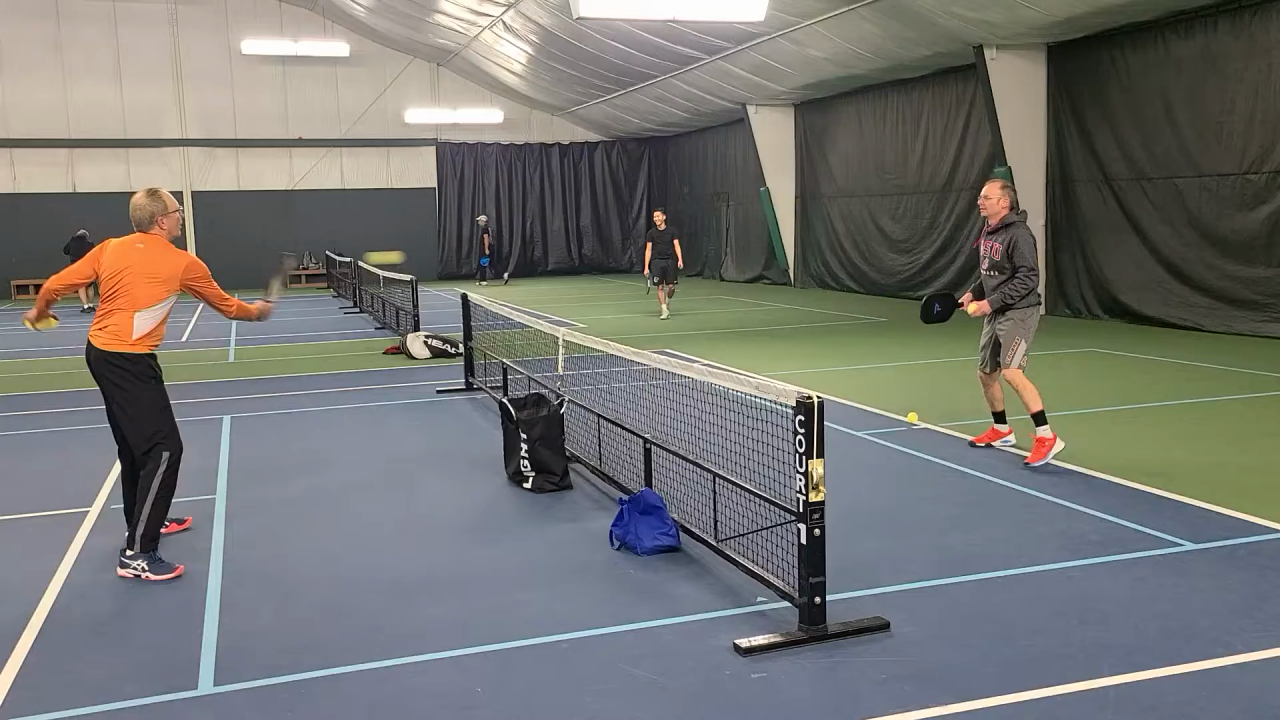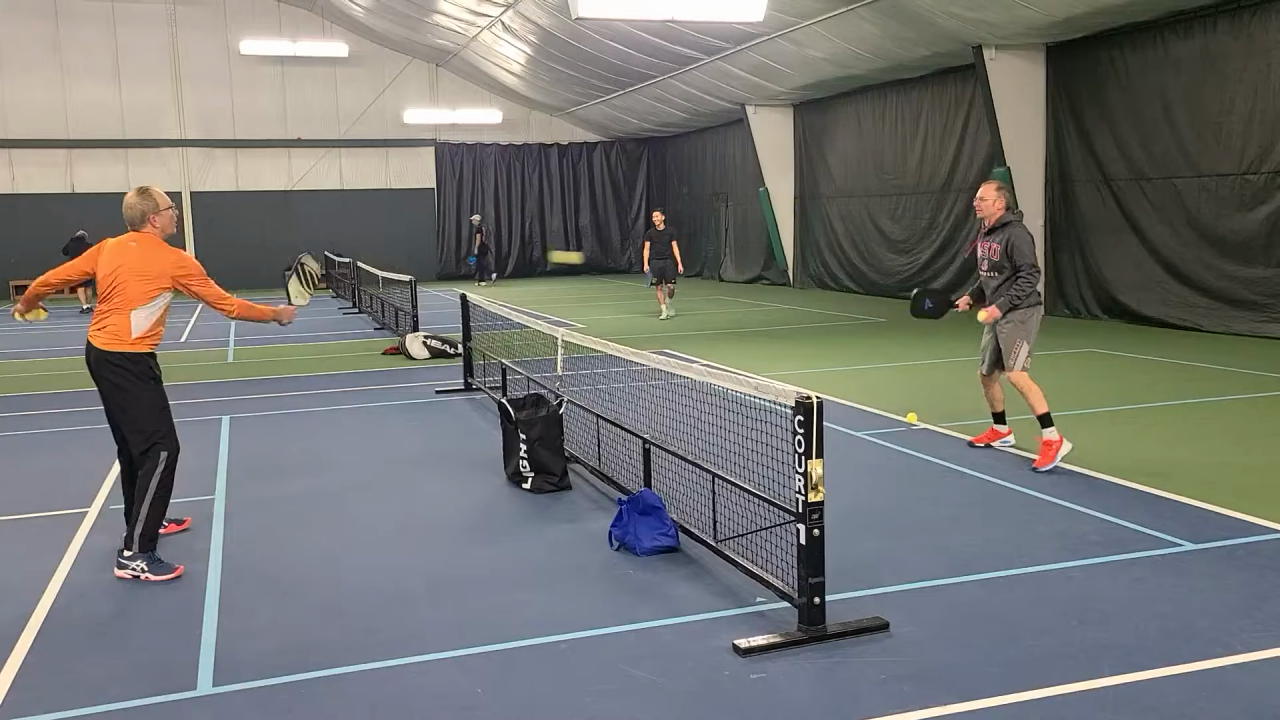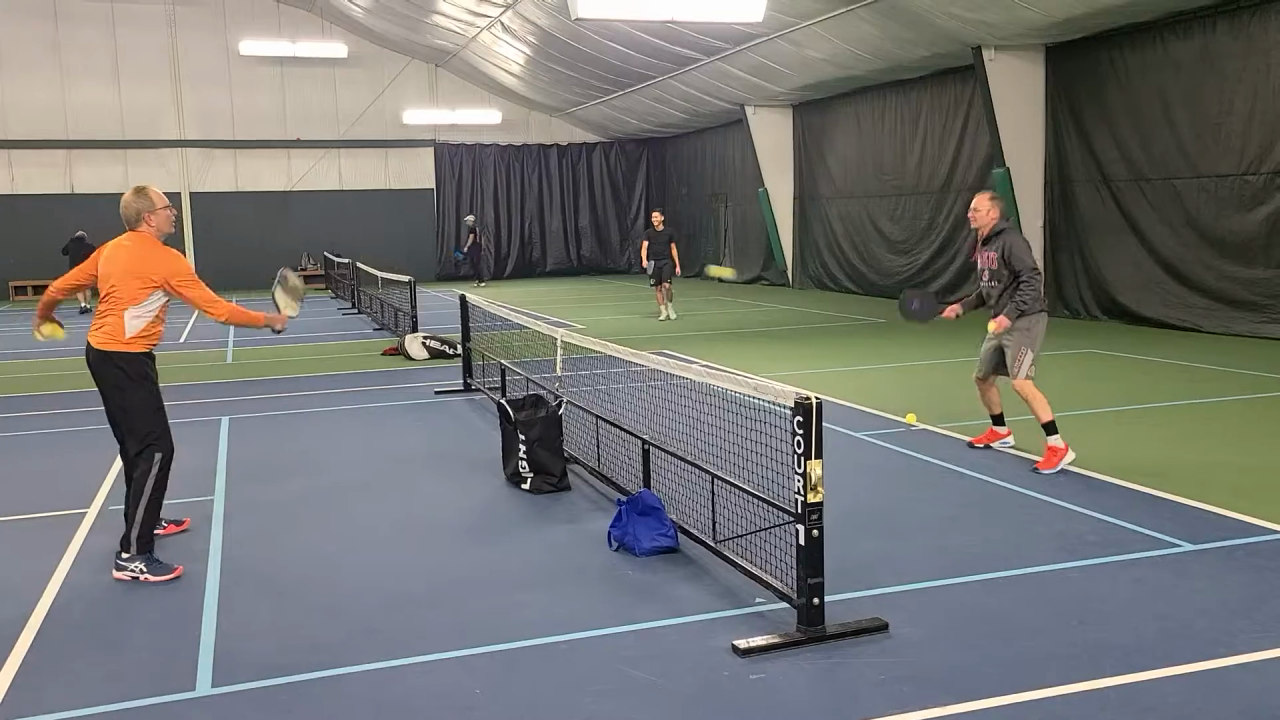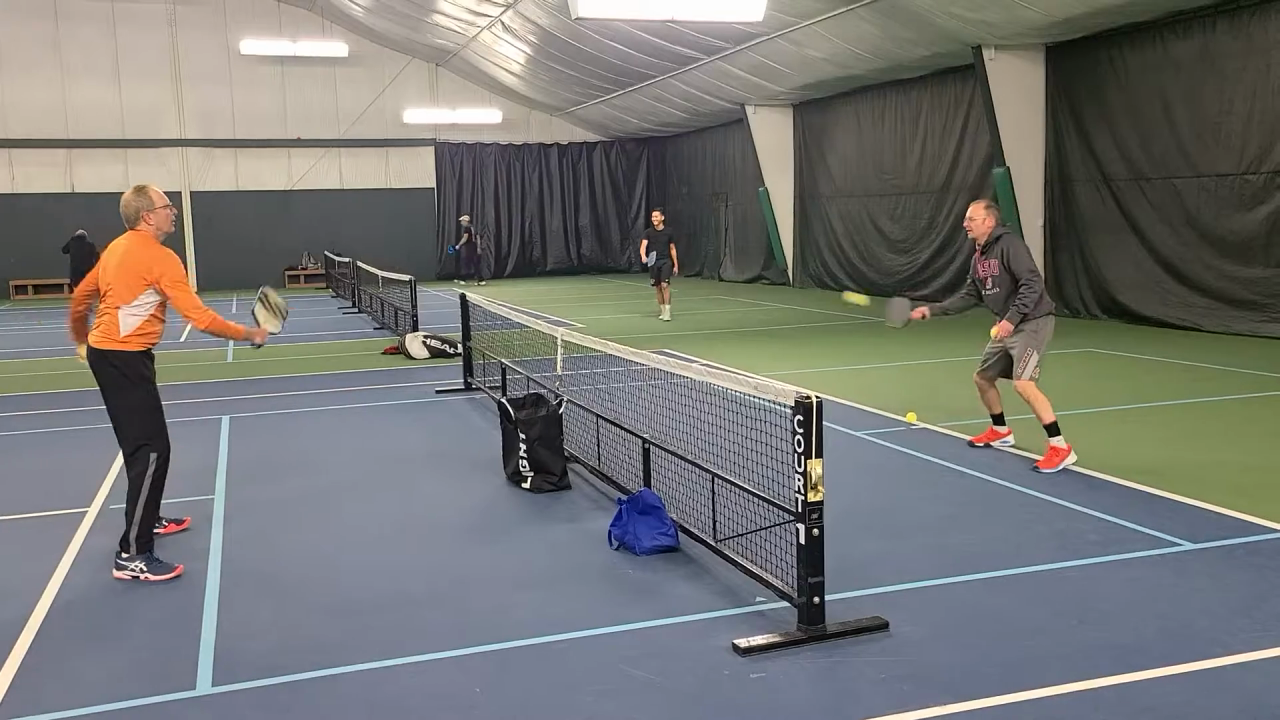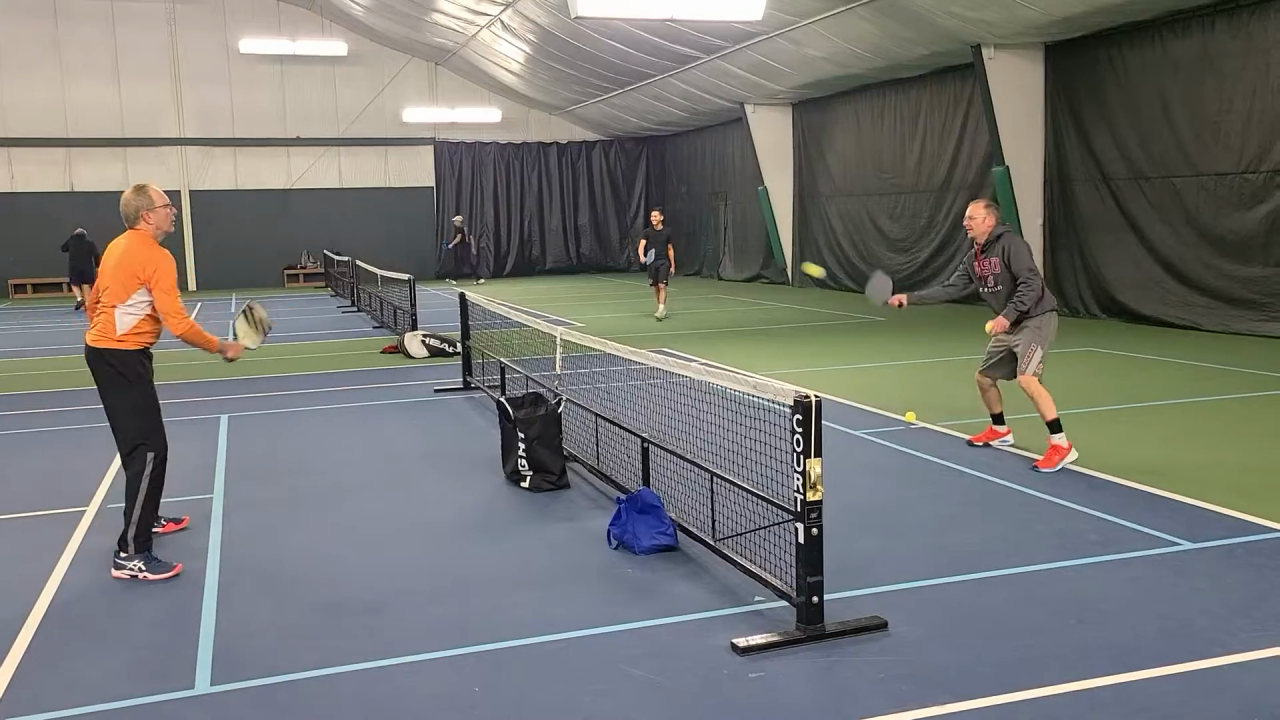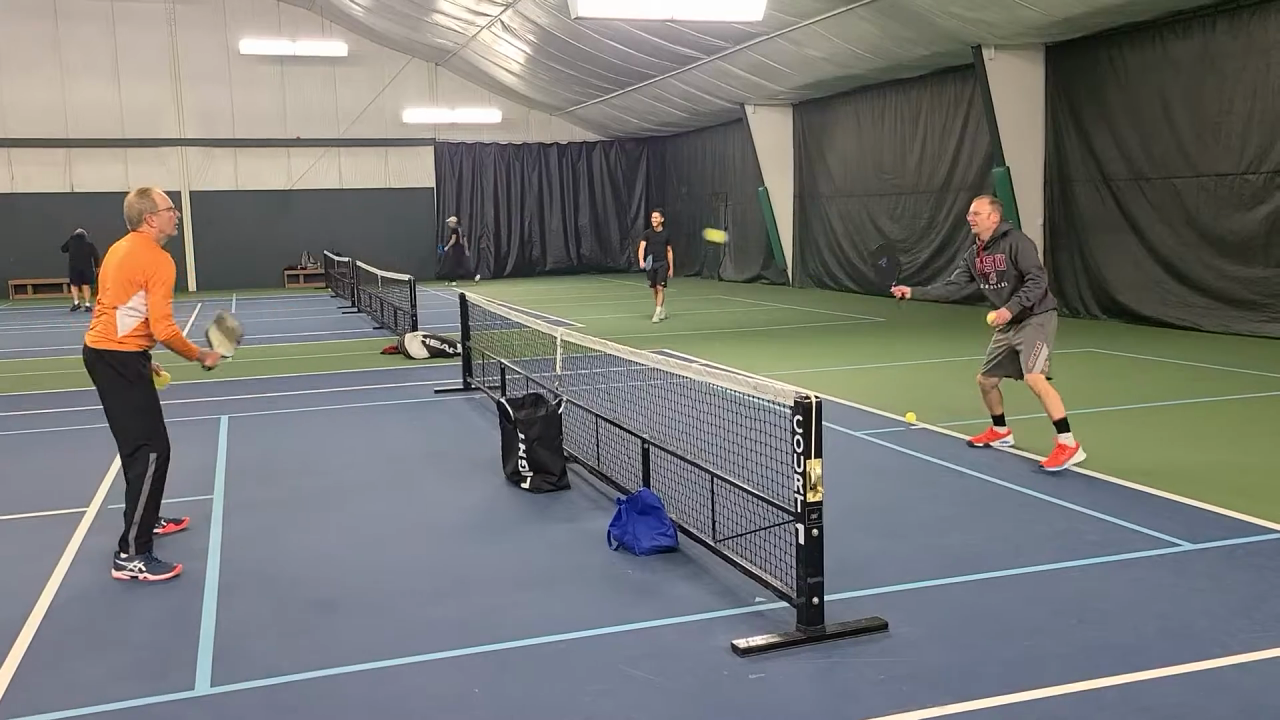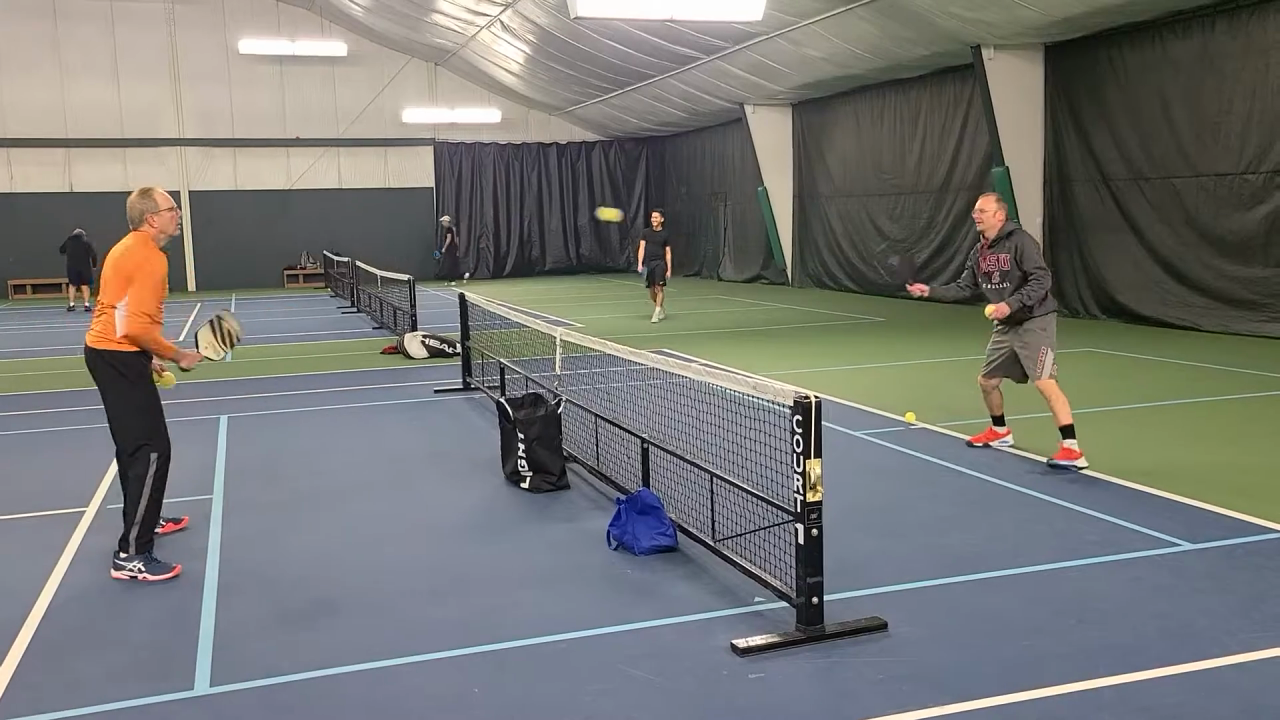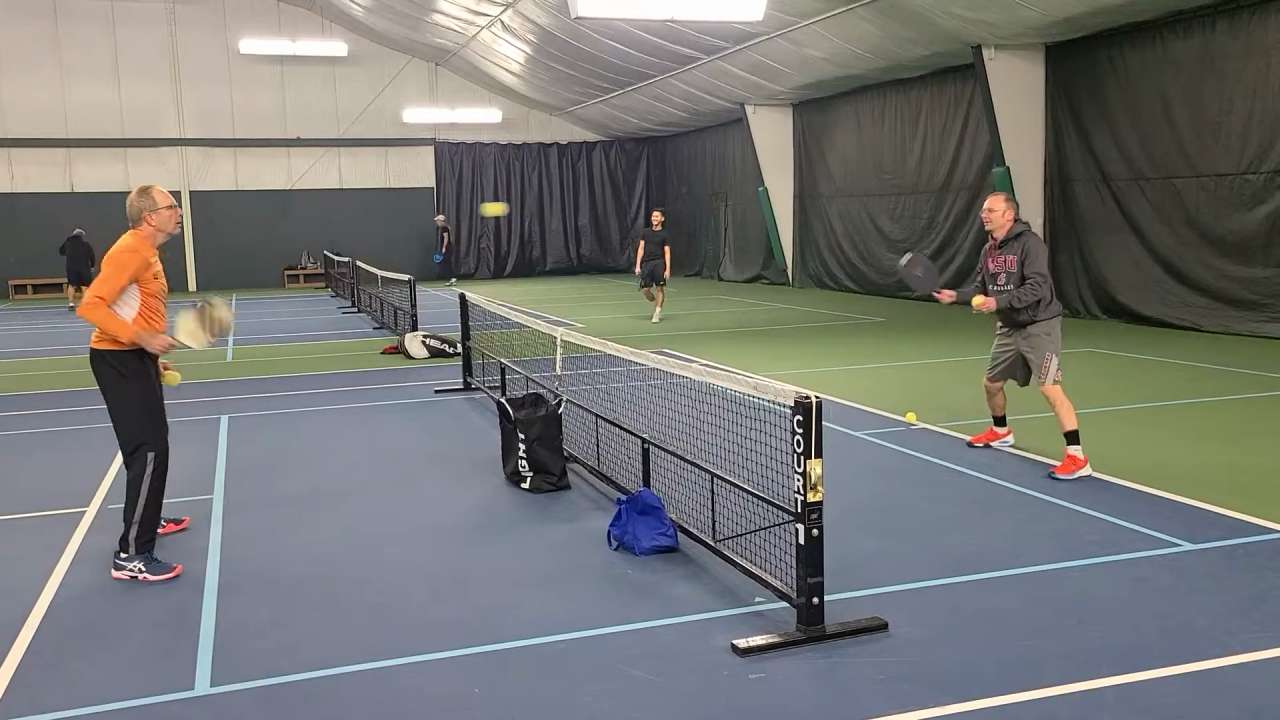
dt=0.1s
person 1, frame 1
left shoulder: (109, 249)
right shoulder: (182, 263)
left elbow: (58, 283)
right elbow: (225, 305)
left wrist: (39, 310)
right wrist: (257, 310)
left hip: (101, 353)
right hip: (130, 361)
left knee: (134, 443)
right knee: (163, 449)
left ankle: (144, 518)
right ankle: (135, 553)
person 1, frame 2
left shoulder: (107, 249)
right shoulder: (175, 261)
left elbow: (51, 280)
right elbow: (226, 303)
left wrist: (27, 303)
right wrist: (275, 313)
left hip: (100, 353)
right hip: (130, 361)
left knee: (134, 444)
right knee: (161, 449)
left ankle: (144, 519)
right ankle: (135, 553)
person 1, frame 3
left shoulder: (110, 249)
right shoulder: (166, 259)
left elbow: (61, 288)
right elbow: (215, 309)
left wrist: (43, 315)
right wrist: (269, 320)
left hip: (104, 353)
right hip: (127, 359)
left knee: (137, 444)
right knee: (155, 450)
left ankle: (145, 519)
right ankle: (132, 555)
person 1, frame 4
left shoulder: (116, 248)
right shoulder: (160, 258)
left elbow: (81, 296)
right elbow: (199, 317)
left wrist: (81, 335)
right wrist: (248, 333)
left hip: (105, 352)
right hip: (125, 357)
left knee: (139, 444)
right knee: (151, 450)
left ankle: (147, 518)
right ankle: (132, 555)
person 1, frame 5
left shoulder: (119, 246)
right shoulder: (156, 257)
left elbow: (94, 303)
right elbow: (177, 324)
right wrist: (221, 348)
left hip: (105, 350)
right hip: (120, 356)
left knee: (138, 444)
right knee: (149, 449)
left ankle: (146, 517)
right ankle: (130, 555)
person 1, frame 6
left shoulder: (123, 249)
right shoulder: (157, 259)
right elbow: (163, 328)
right wrist: (200, 355)
left hip: (107, 353)
right hip: (121, 358)
left knee: (138, 445)
right knee: (151, 450)
left ankle: (145, 518)
right ankle: (131, 555)
person 1, frame 7
left shoulder: (137, 250)
right shoulder: (144, 256)
right elbow: (135, 322)
left wrist: (147, 358)
right wrist: (178, 355)
left hip: (124, 357)
right hip: (115, 358)
left knee: (136, 446)
right knee: (151, 450)
left ankle: (146, 518)
right ankle: (130, 555)
person 1, frame 8
left shoulder: (143, 250)
right shoulder: (133, 252)
right elbow: (92, 306)
left wrist: (153, 357)
right wrist: (141, 339)
left hip: (134, 357)
right hip: (121, 358)
left knee: (152, 441)
right knee: (150, 449)
left ankle: (147, 519)
right ankle: (130, 555)
person 2, frame 1
left shoulder: (1018, 234)
right shoulder: (987, 233)
left elbow: (1027, 278)
left wrist: (991, 302)
right wrist: (973, 293)
left hip: (1019, 312)
right hip: (995, 314)
left knee: (1012, 373)
right knee: (986, 373)
left ankle: (1046, 437)
right ankle: (1001, 430)
person 2, frame 2
left shoulder: (1015, 234)
right shoulder: (984, 234)
left elbow: (1030, 276)
left wrist: (1000, 306)
right wrist: (972, 296)
left hip: (1020, 313)
right hip: (998, 315)
left knee: (1016, 375)
right knee: (986, 374)
left ankle: (1053, 440)
right ankle: (1001, 430)
person 2, frame 3
left shoulder: (1012, 241)
right shoulder: (982, 246)
left elbow: (1032, 282)
left wrist: (1008, 315)
right wrist: (961, 305)
left hip: (1025, 324)
right hip: (1001, 325)
left knee: (1022, 383)
right knee: (983, 377)
left ankle: (1057, 446)
right ankle: (999, 431)
person 2, frame 4
left shoulder: (1010, 245)
right shoulder: (979, 256)
left elbow: (1032, 284)
right elbow: (970, 296)
left wrist: (1012, 318)
right wrist: (930, 310)
left hip: (1034, 323)
right hip: (1007, 326)
left knee: (1023, 384)
right knee: (983, 378)
left ankle: (1060, 447)
right ankle: (1001, 431)
person 2, frame 5
left shoulder: (1010, 244)
right shoulder: (973, 257)
left elbow: (1031, 283)
right elbow: (951, 289)
left wrist: (1008, 315)
right wrist: (909, 298)
left hip: (1036, 320)
right hip: (1008, 325)
left knee: (1028, 380)
right knee: (984, 378)
left ankle: (1061, 445)
right ankle: (1000, 430)
person 2, frame 6
left shoulder: (1016, 241)
right shoulder: (974, 254)
left elbow: (1038, 279)
right elbow: (954, 287)
left wrist: (1011, 308)
right wrist: (912, 292)
left hip: (1037, 319)
right hip: (1008, 324)
left knee: (1035, 379)
right knee: (986, 379)
left ankle: (1068, 444)
right ankle: (1001, 431)
person 2, frame 7
left shoulder: (1021, 241)
right shoulder: (980, 250)
left elbow: (1042, 279)
right elbow: (964, 287)
left wrist: (1012, 304)
right wrist: (928, 291)
left hip: (1036, 322)
right hip: (1006, 326)
left knee: (1044, 382)
right knee: (987, 381)
left ankle: (1072, 450)
right ankle: (1000, 431)
person 2, frame 8
left shoulder: (1030, 243)
right shoulder: (988, 251)
left elbow: (1036, 287)
right elbow: (981, 290)
left wrist: (999, 301)
right wrist: (955, 295)
left hip: (1041, 325)
right hip: (1010, 328)
left knee: (1050, 388)
right knee: (991, 383)
left ankle: (1077, 457)
right ankle: (1000, 431)
